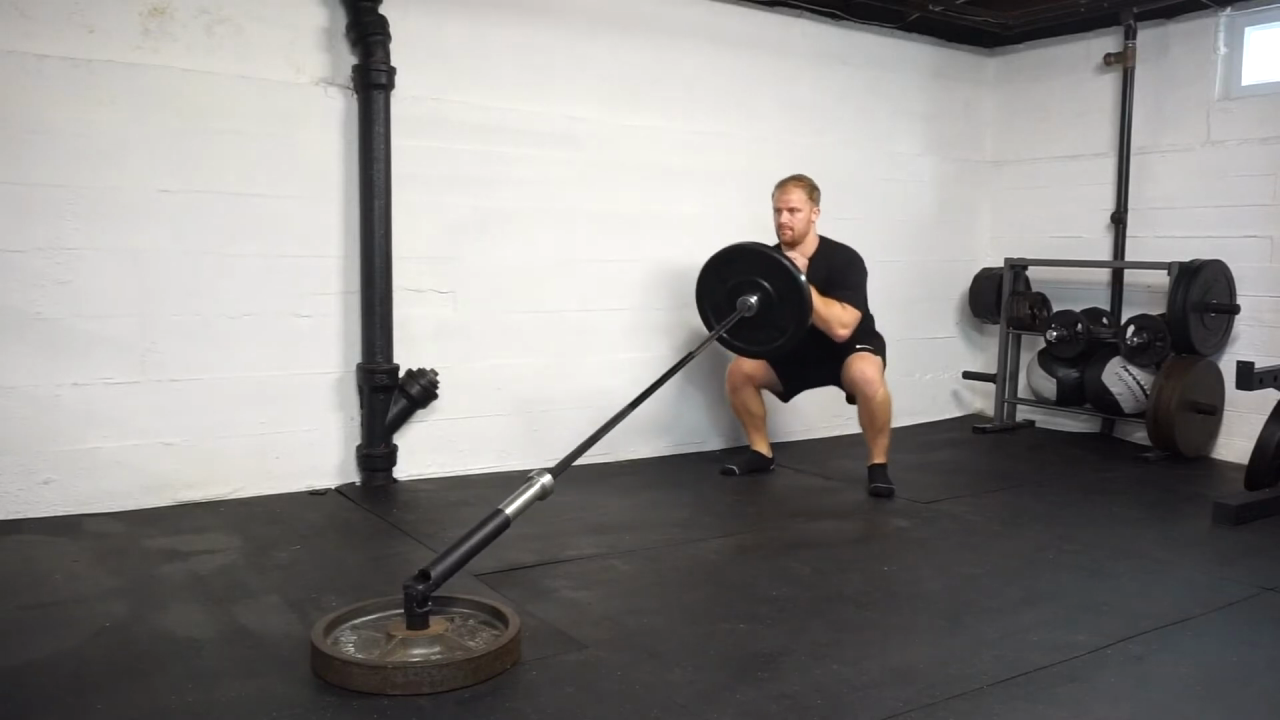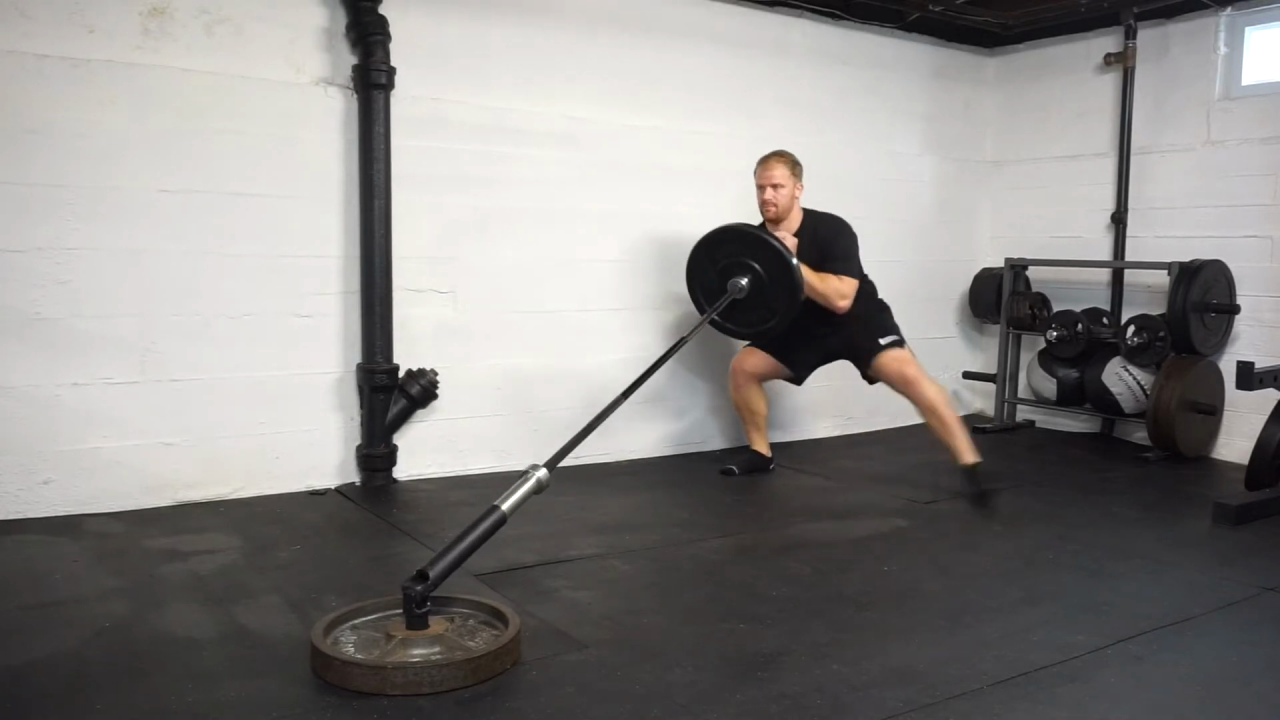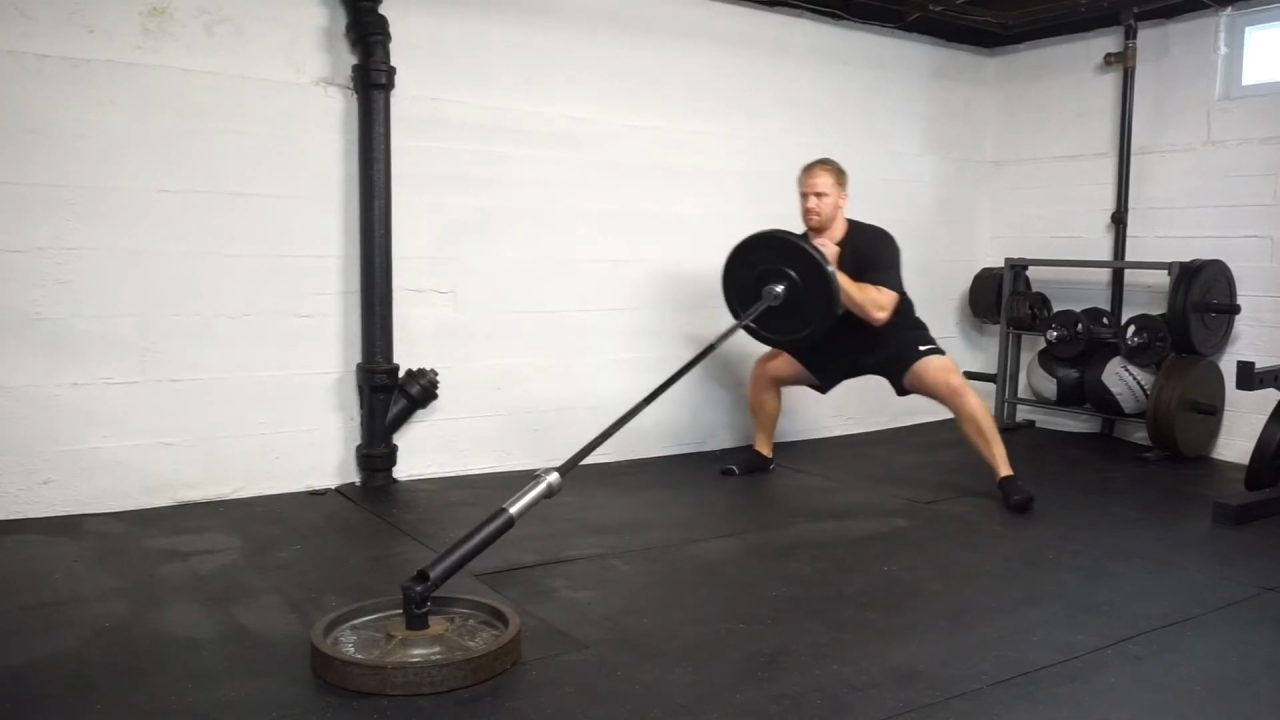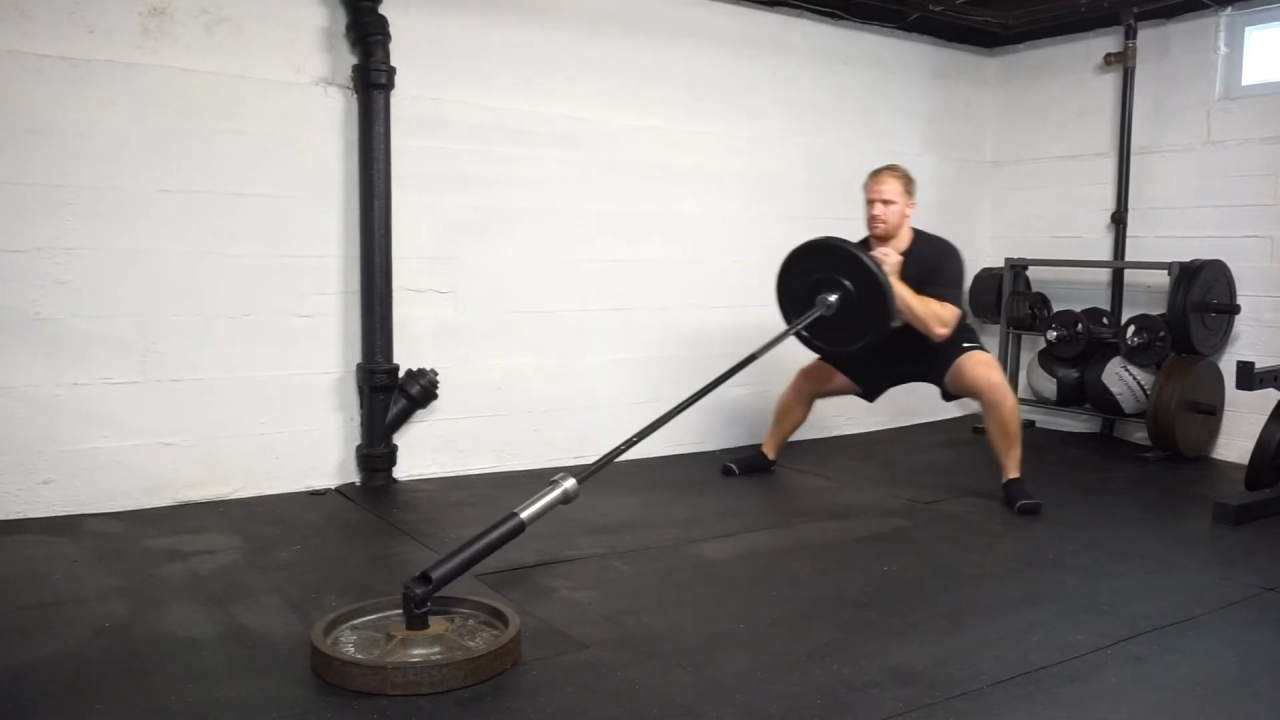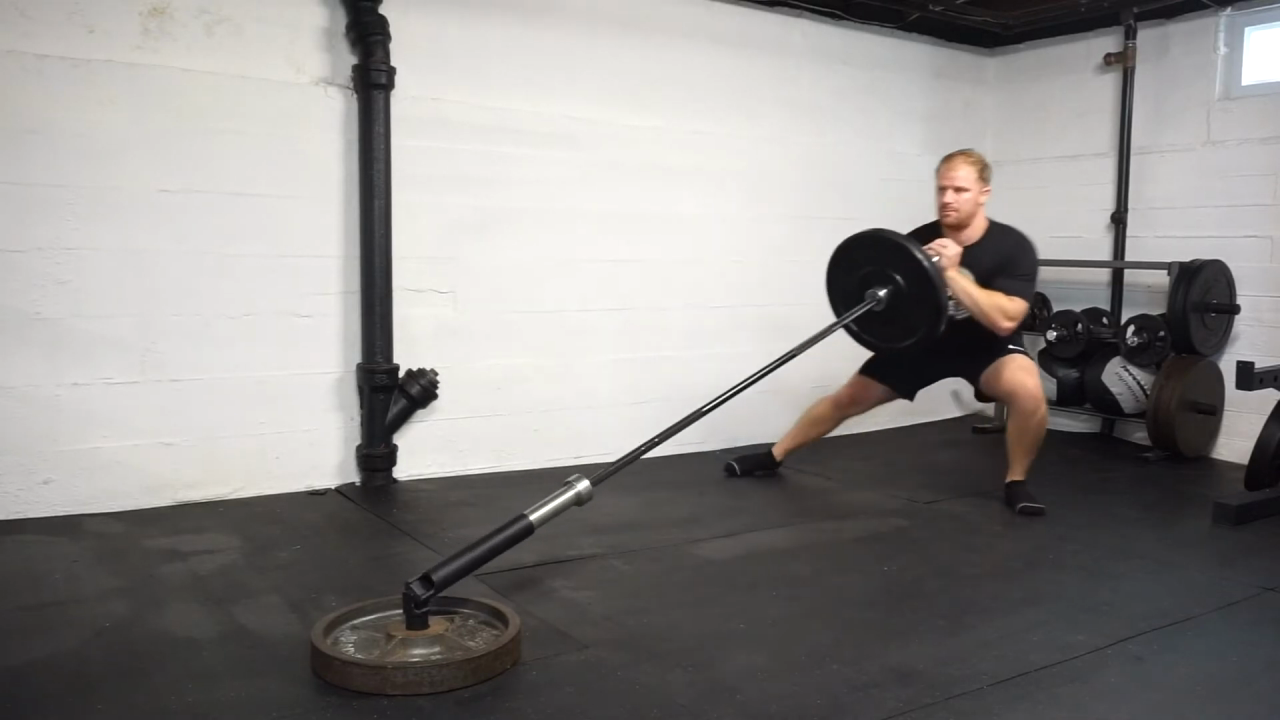
dt=0.3s
person 1, frame 1
left shoulder: (843, 260)
left elbow: (841, 328)
left hip: (850, 348)
right hip: (797, 349)
left knee: (865, 376)
right knee: (739, 371)
left ankle: (878, 464)
right ankle: (761, 451)
person 1, frame 2
left shoulder: (831, 230)
left elbow: (841, 299)
left hip: (858, 318)
right hip: (804, 325)
left knee: (907, 375)
right knee: (743, 367)
left ankle: (970, 463)
right ankle: (760, 453)
person 1, frame 3
left shoulder: (873, 242)
left elbow: (878, 311)
left wrist: (830, 270)
left hip: (893, 335)
right hip: (835, 337)
left knee: (951, 384)
right knee: (765, 370)
left ankle: (1006, 476)
right ankle: (761, 452)
person 1, frame 4
left shoulder: (940, 255)
left elbow: (939, 328)
left wrist: (893, 281)
left hip: (941, 347)
right hip: (882, 346)
left knee: (992, 383)
right knee: (808, 381)
left ankle: (1012, 480)
right ankle: (766, 454)
person 1, frame 5
left shoulder: (1013, 248)
right shoulder: (917, 243)
left elbow: (1005, 321)
left wrist: (953, 273)
left hip: (986, 344)
left knee: (1027, 391)
right knee: (849, 398)
left ankle: (1016, 482)
right ankle: (775, 455)
